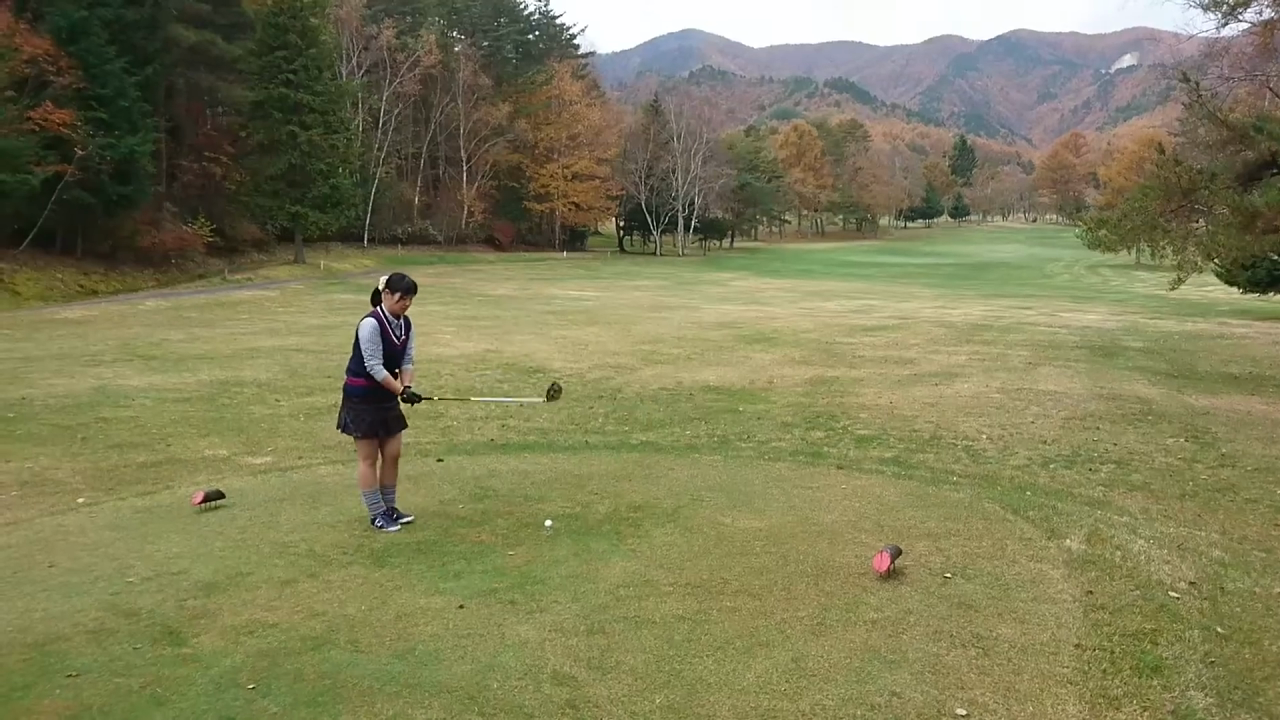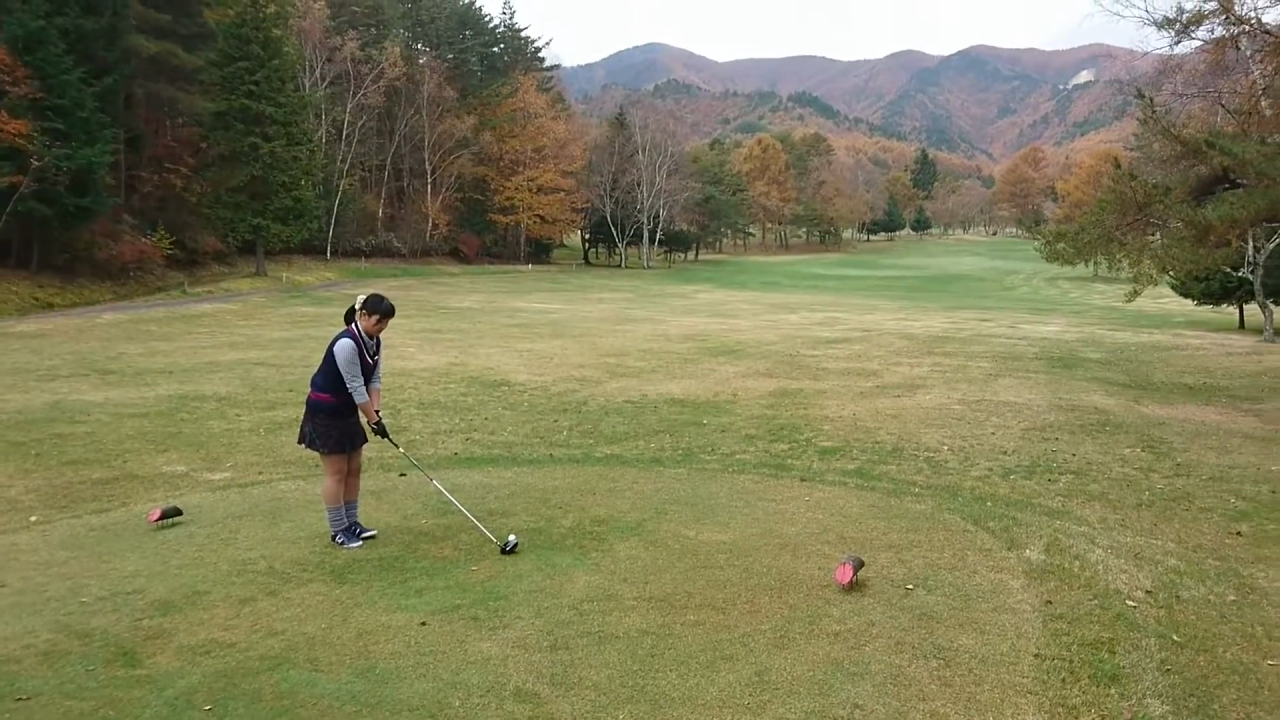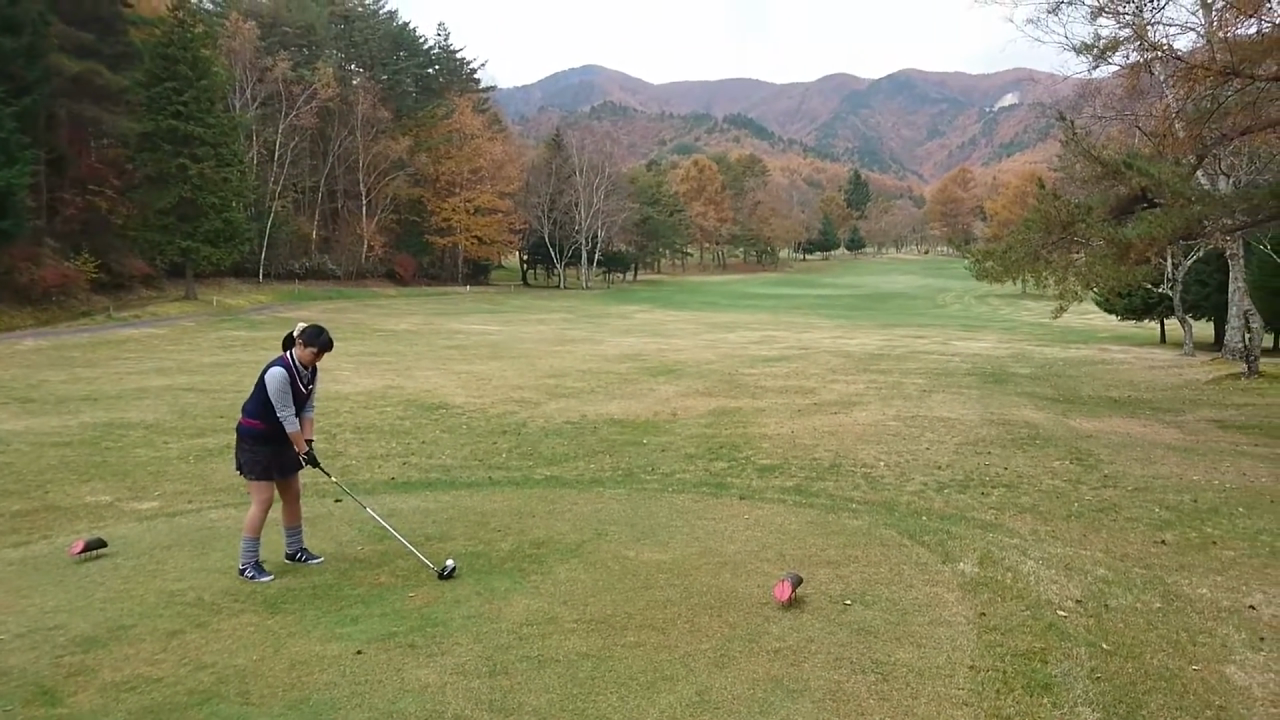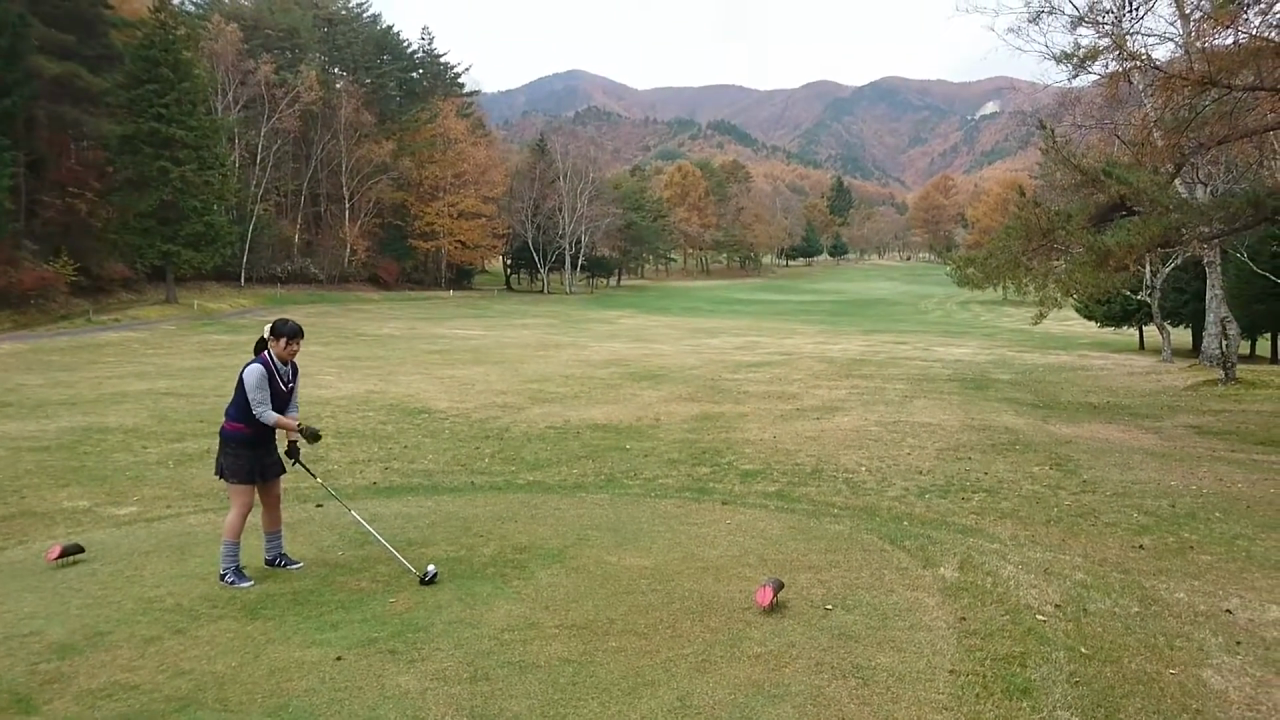
dt=1s
person 1, frame 1
left shoulder: (405, 324)
right shoulder: (371, 324)
left elbow: (407, 360)
right elbow: (374, 367)
left wrist: (406, 387)
right wrist: (401, 392)
left hip: (386, 396)
right hip: (362, 397)
left knee: (393, 455)
right knee: (369, 458)
left ankle: (389, 507)
right ankle: (377, 514)
person 1, frame 2
left shoulder: (374, 342)
right shoulder: (346, 344)
left elbow: (374, 379)
right elbow: (356, 387)
left wrist: (376, 412)
right wrist: (374, 420)
left hip: (347, 411)
right hip: (325, 412)
left knee: (354, 469)
right knee: (336, 472)
left ankle: (350, 522)
right ankle: (338, 530)
person 1, frame 3
left shoulder: (310, 370)
right shoulder: (278, 372)
left elbow: (307, 408)
right elbow: (286, 416)
left wrist: (308, 441)
right wrist: (304, 450)
left hip: (279, 438)
right hip: (255, 438)
left knee: (292, 495)
right knee: (263, 500)
left ankle: (294, 549)
right ankle: (247, 563)
person 1, frame 4
left shoulder: (291, 370)
right shoulder: (256, 370)
left elbow: (290, 407)
right elbow: (263, 414)
left wrist: (293, 441)
right wrist: (300, 429)
left hip: (264, 441)
right hip: (238, 442)
left knee: (273, 499)
right knee: (242, 505)
left ankle: (274, 555)
right ankle: (228, 569)
